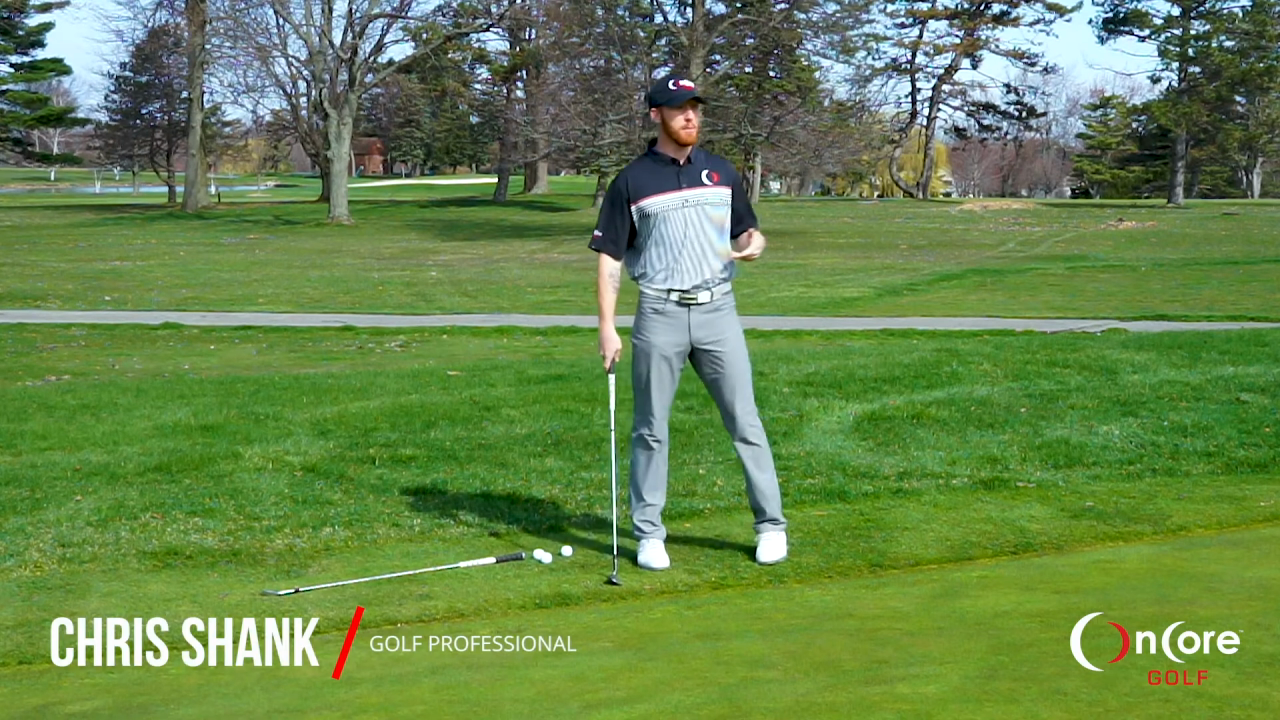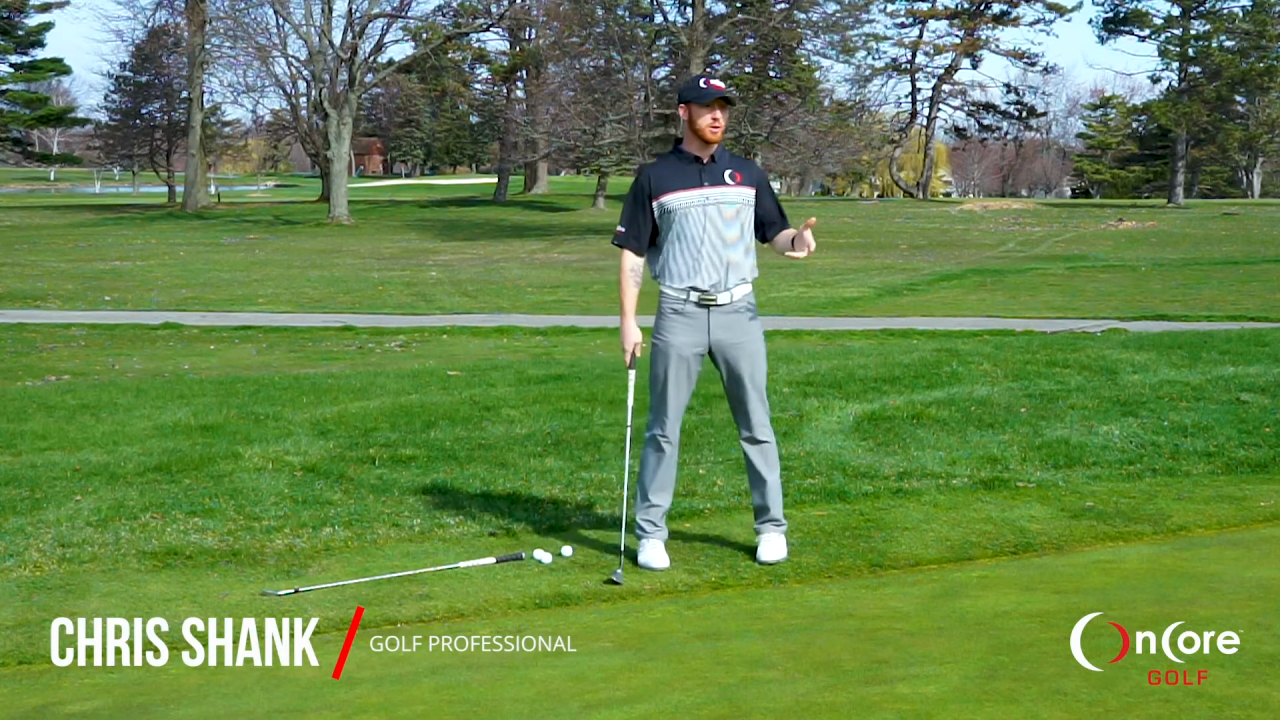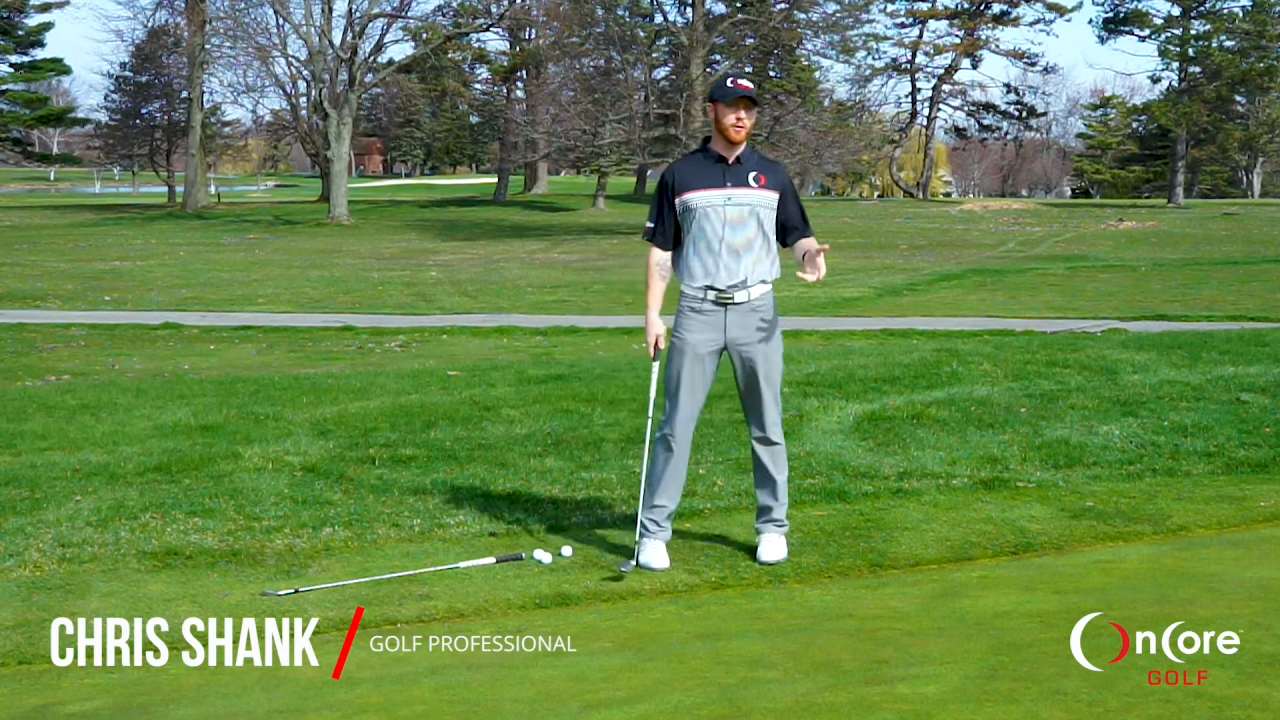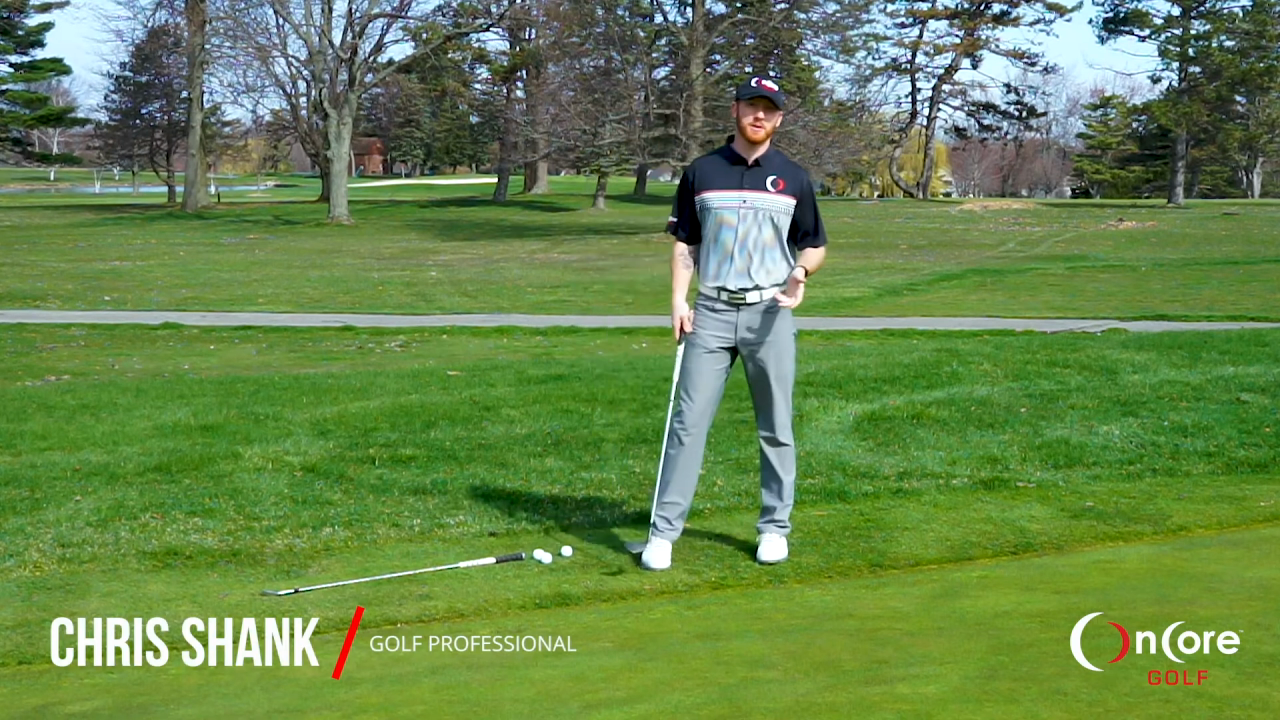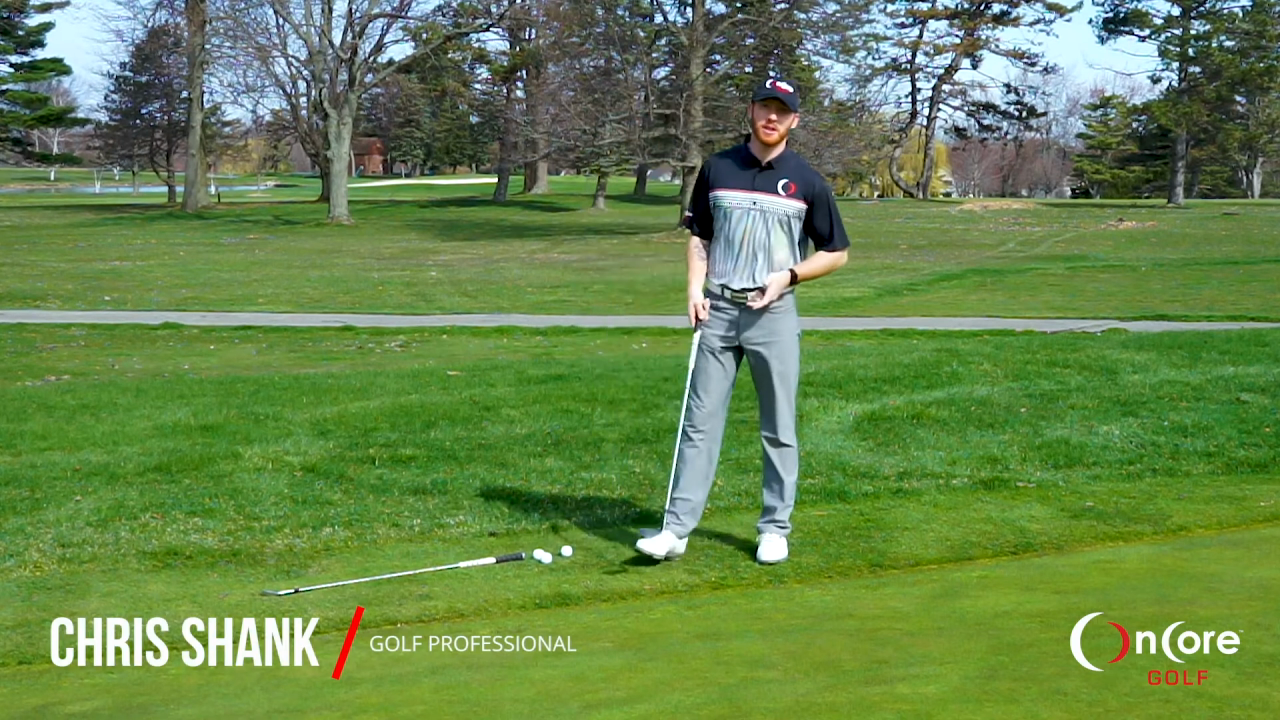
dt=0.2s
person 1, frame 1
left shoulder: (722, 171)
right shoulder: (631, 180)
left elbow: (745, 229)
right elbow: (610, 256)
left wrist: (752, 244)
right wrist: (606, 327)
left hip: (718, 312)
right hip: (659, 315)
left knee: (744, 423)
right knee: (651, 429)
left ankle: (770, 523)
right ankle: (648, 532)
person 1, frame 2
left shoulder: (748, 173)
right shoulder: (653, 177)
left elbow: (774, 233)
right elbow: (633, 253)
left wrist: (795, 240)
right wrist: (627, 321)
left hip: (737, 313)
right hip: (679, 315)
left knee: (755, 427)
right knee: (664, 427)
left ankle: (771, 525)
right ankle: (650, 531)
person 1, frame 3
left shoulder: (773, 175)
right shoulder: (678, 175)
left elbow: (799, 237)
right elbow: (661, 250)
left wrist: (811, 256)
right wrist: (652, 313)
left hip: (757, 312)
right hip: (696, 314)
left knee: (766, 428)
right knee: (676, 425)
left ankle: (772, 526)
right ankle: (653, 530)
person 1, frame 4
left shoulder: (794, 178)
right shoulder: (700, 172)
left elbow: (814, 246)
right elbow: (684, 243)
left wrist: (800, 274)
right wrist: (678, 299)
left hip: (768, 316)
right hip: (711, 312)
left knee: (775, 428)
right knee: (689, 422)
left ankle: (774, 527)
right ankle: (664, 531)
person 1, frame 5
left shoulder: (808, 181)
right shoulder: (716, 169)
left elbow: (835, 252)
right elbow: (699, 236)
left wrist: (787, 275)
right wrist: (695, 287)
left hip: (774, 314)
right hip: (719, 310)
left knee: (778, 428)
right knee: (700, 422)
left ankle: (774, 527)
right ankle: (677, 528)
